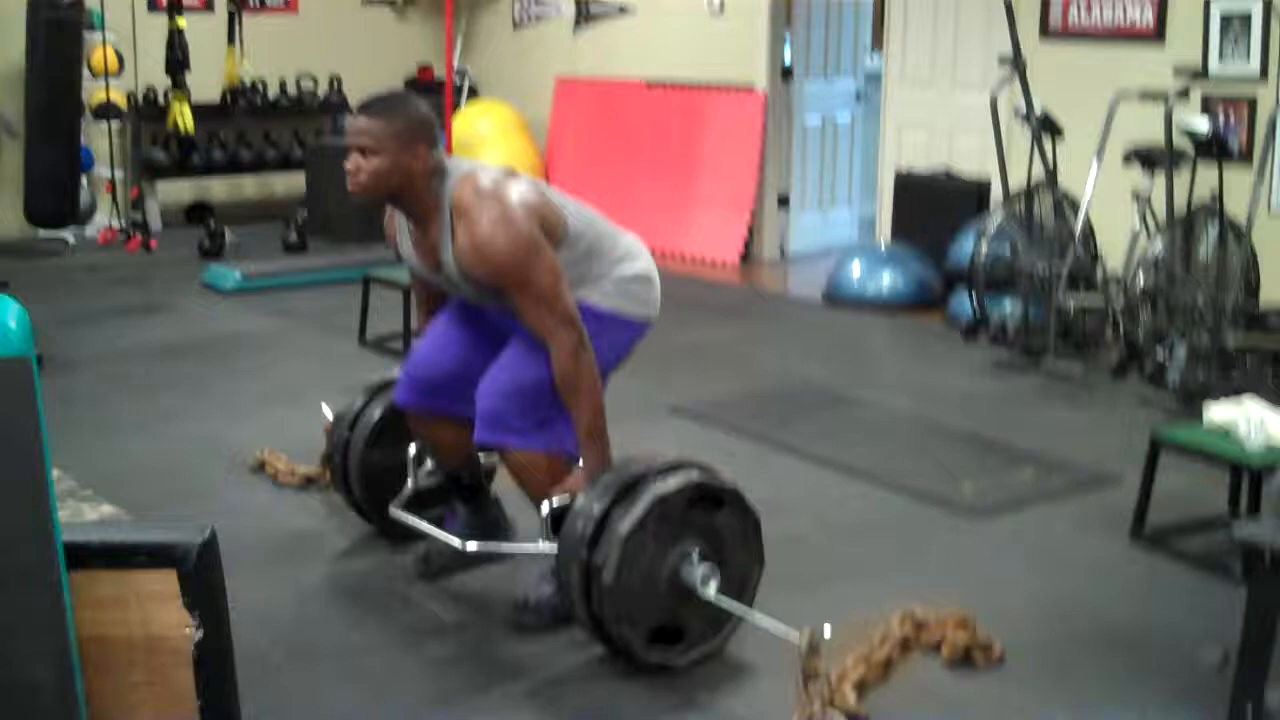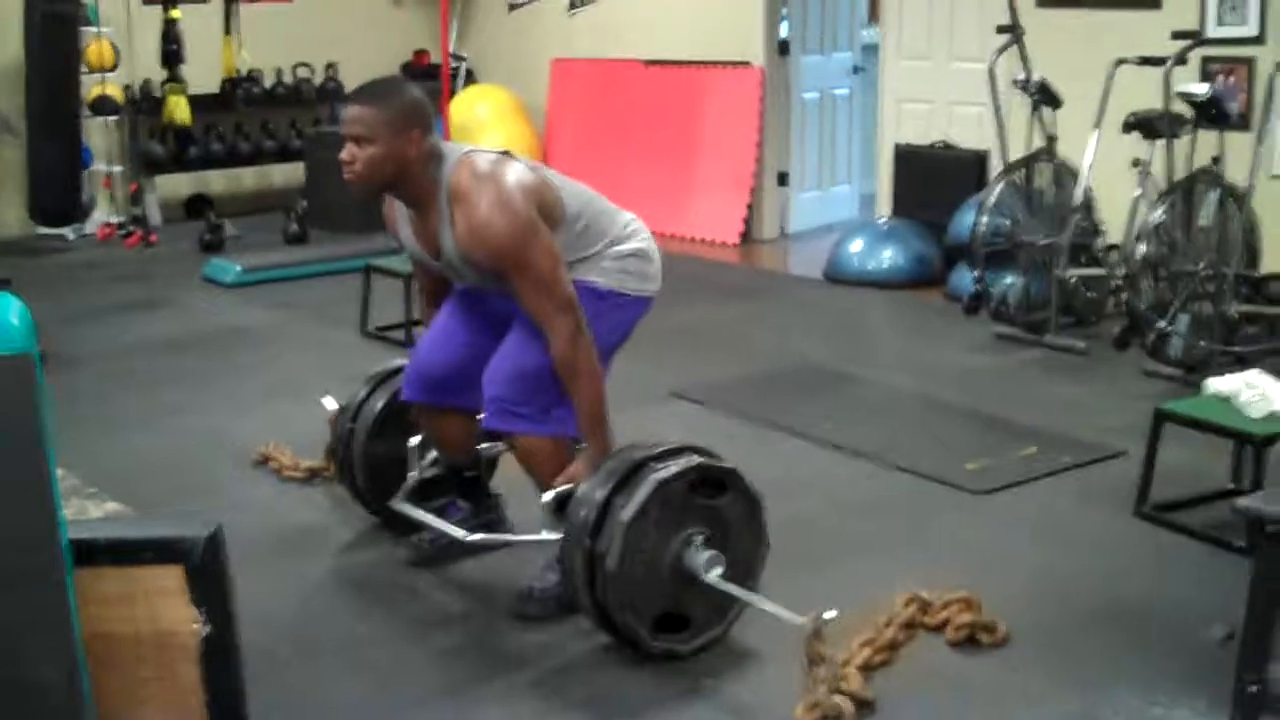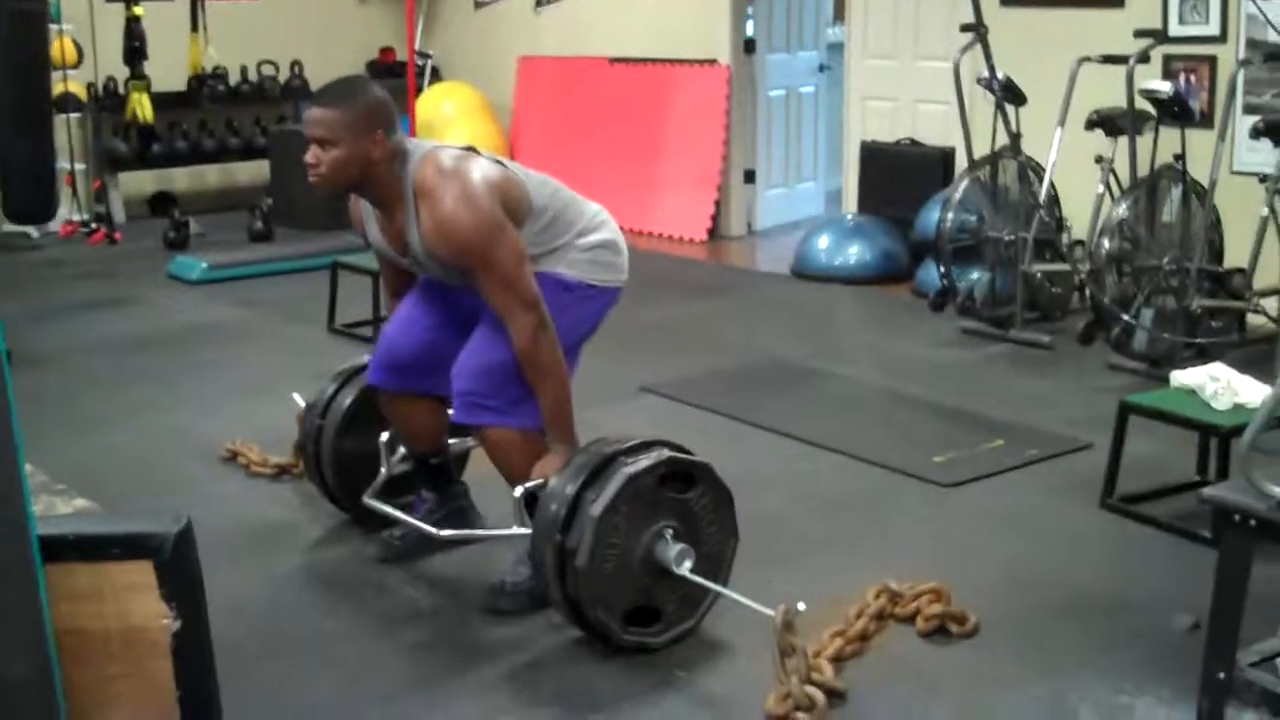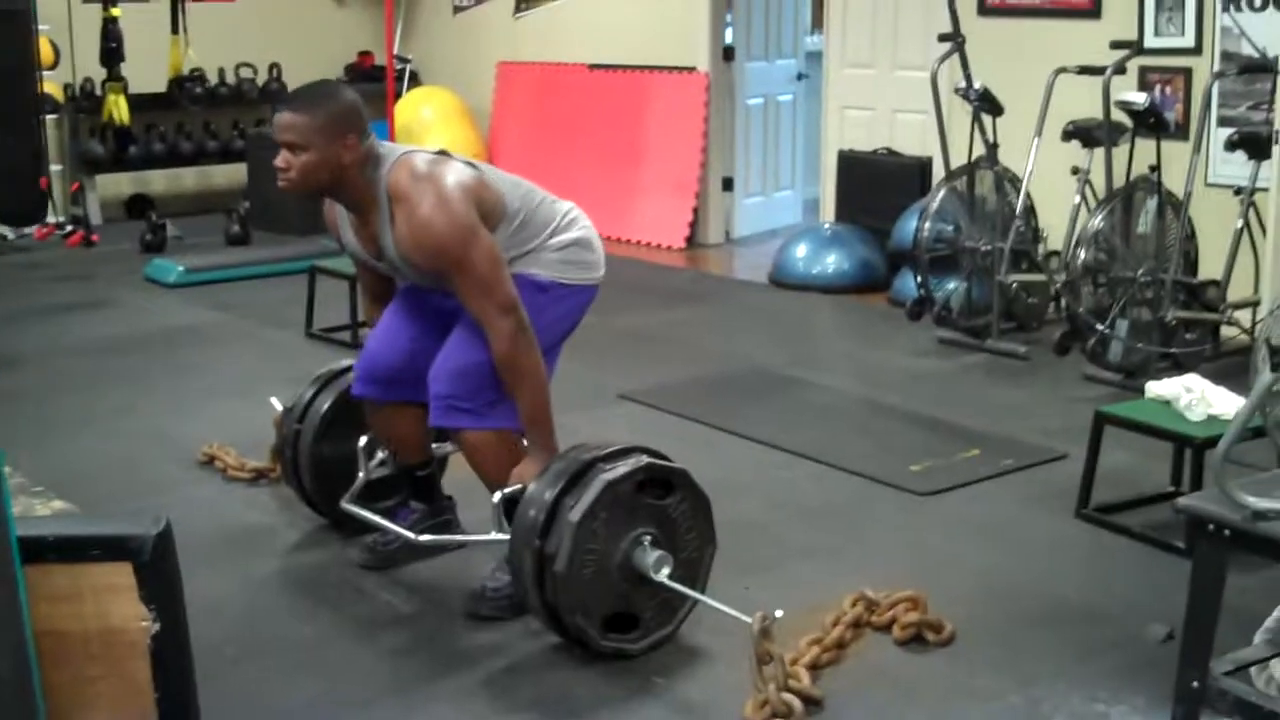
dt=0.2s
person 1, frame 1
left shoulder: (488, 222)
right shoulder: (402, 216)
left elbow: (567, 340)
right elbow: (432, 309)
left wrist: (595, 467)
left hip: (608, 291)
right hip: (519, 291)
left knee: (508, 409)
right knee: (424, 384)
right ankle: (478, 514)
person 1, frame 2
left shoulder: (486, 206)
right shoulder: (400, 202)
left elbow: (565, 325)
right elbow: (435, 297)
left wrist: (596, 452)
left hip: (606, 270)
right hip: (519, 274)
left knee: (514, 396)
right knee: (429, 378)
right ankle: (477, 509)
person 1, frame 3
left shoulder: (452, 202)
right shoulder: (365, 199)
left elbow: (529, 323)
right elbow: (399, 291)
left wrist: (563, 447)
right wrist: (412, 365)
left hip: (574, 261)
right hip: (488, 264)
left knee: (485, 390)
right knee: (395, 366)
right ankle: (445, 502)
person 1, frame 4
left shoulder: (426, 207)
right shoulder: (341, 201)
left elbow: (507, 325)
right elbow: (378, 295)
left wrist: (543, 453)
left hip: (552, 262)
right hip: (468, 267)
left knee: (461, 392)
right knee: (380, 377)
right ankle: (431, 512)
